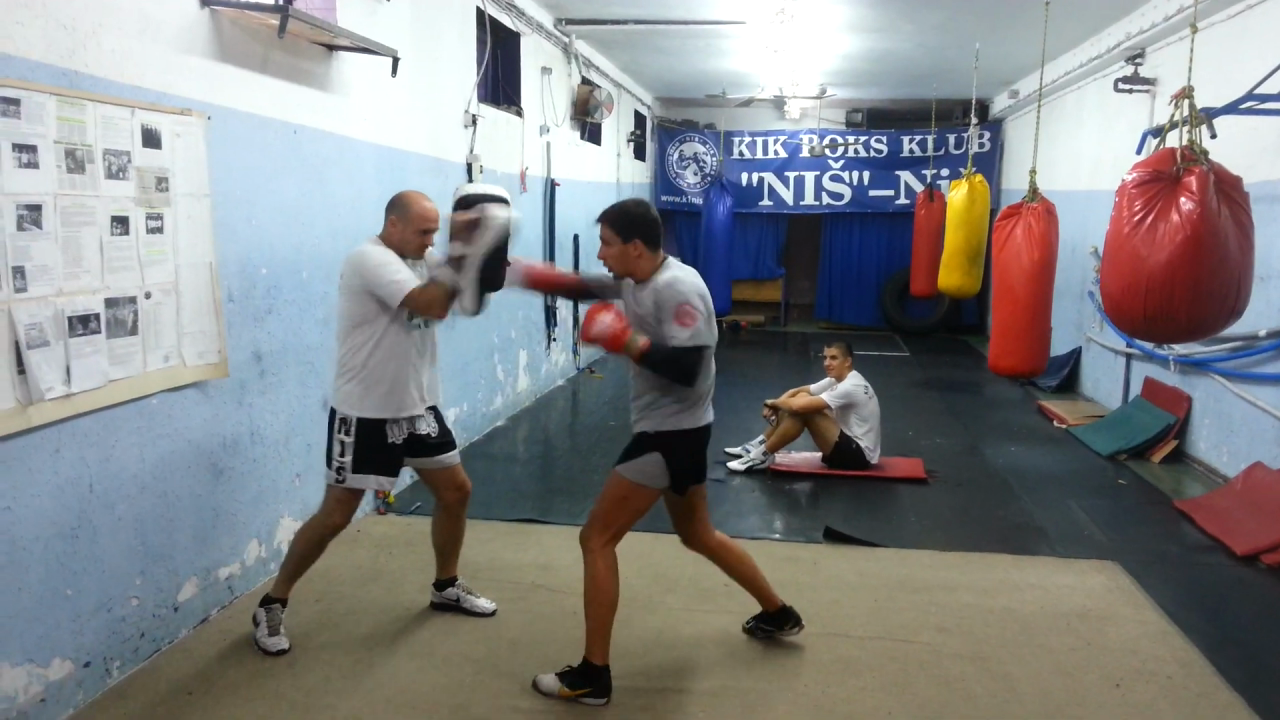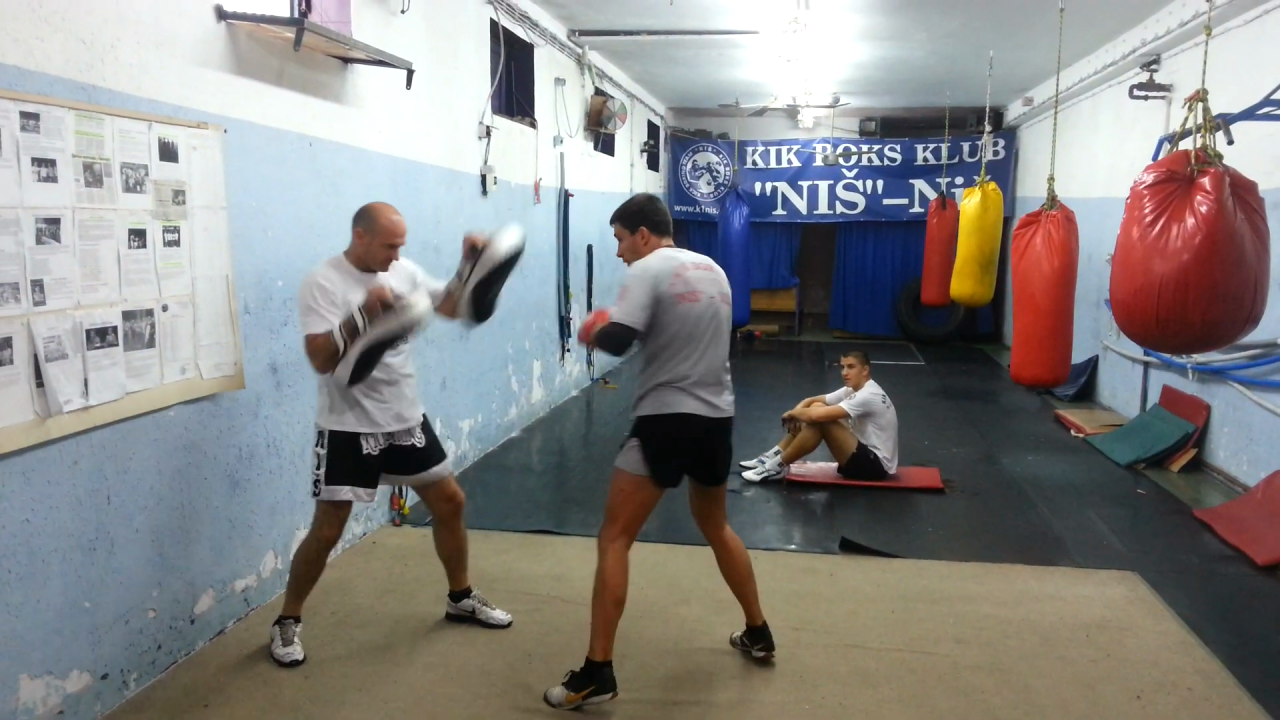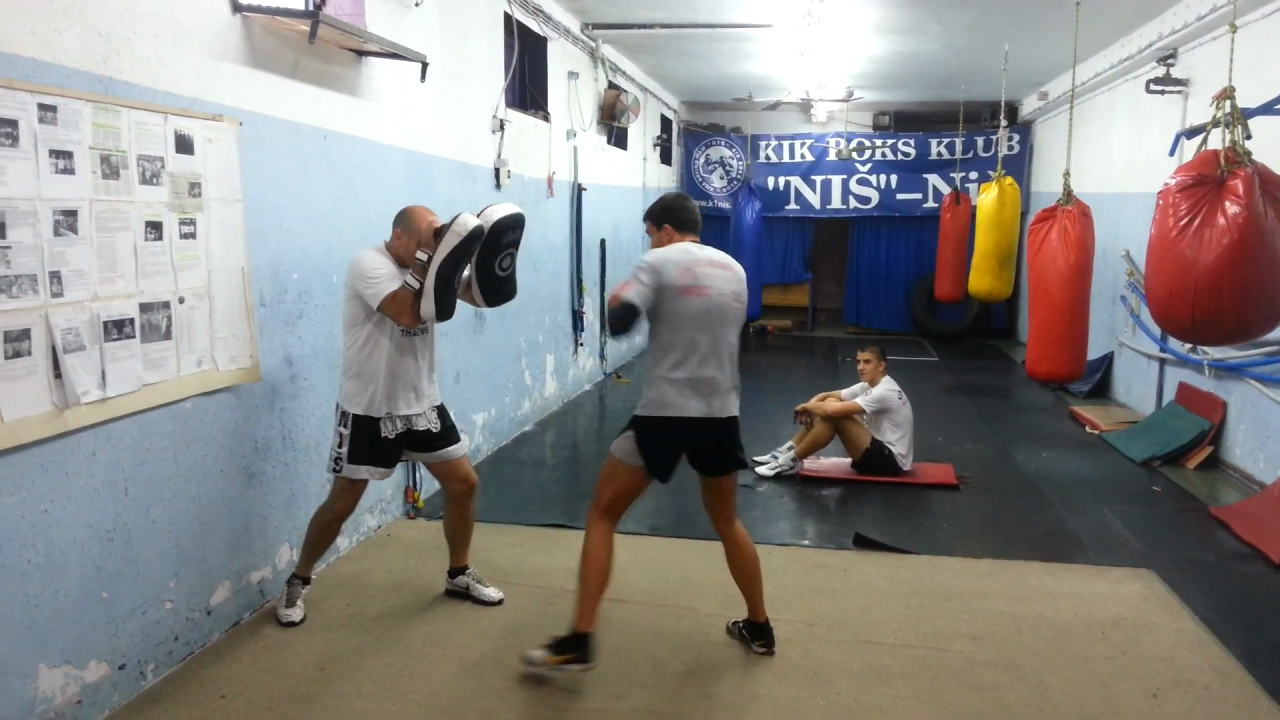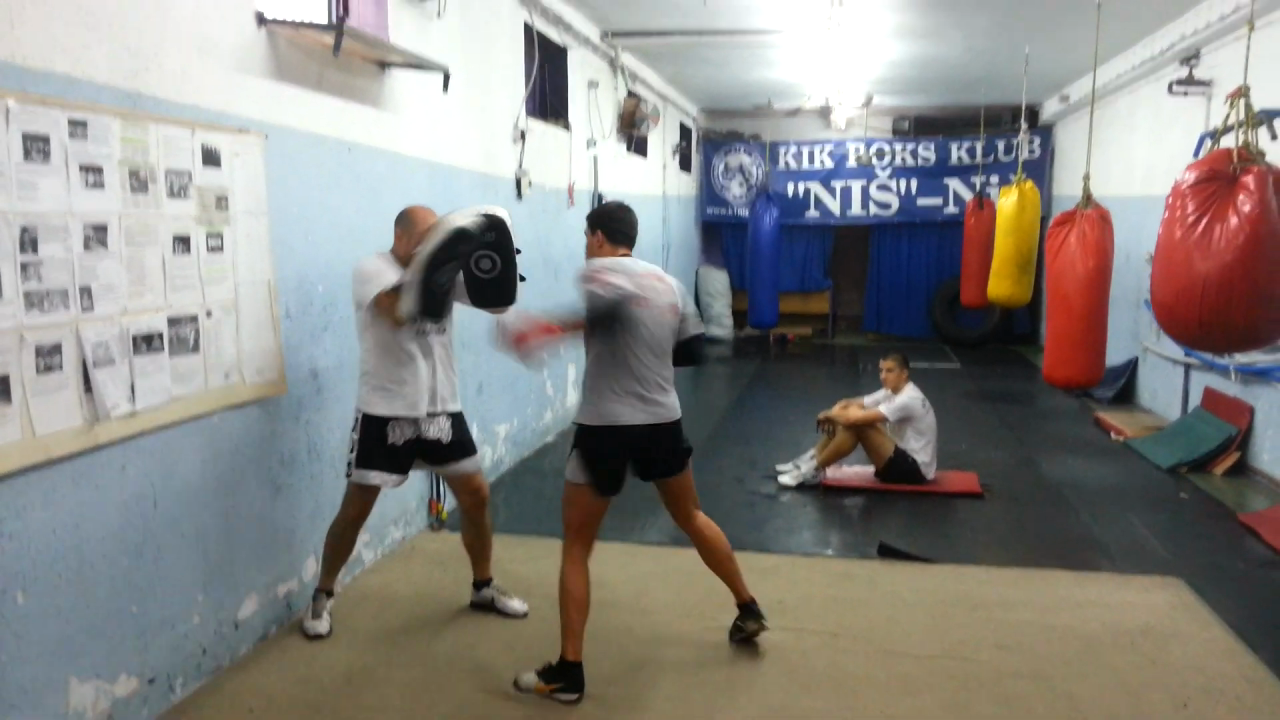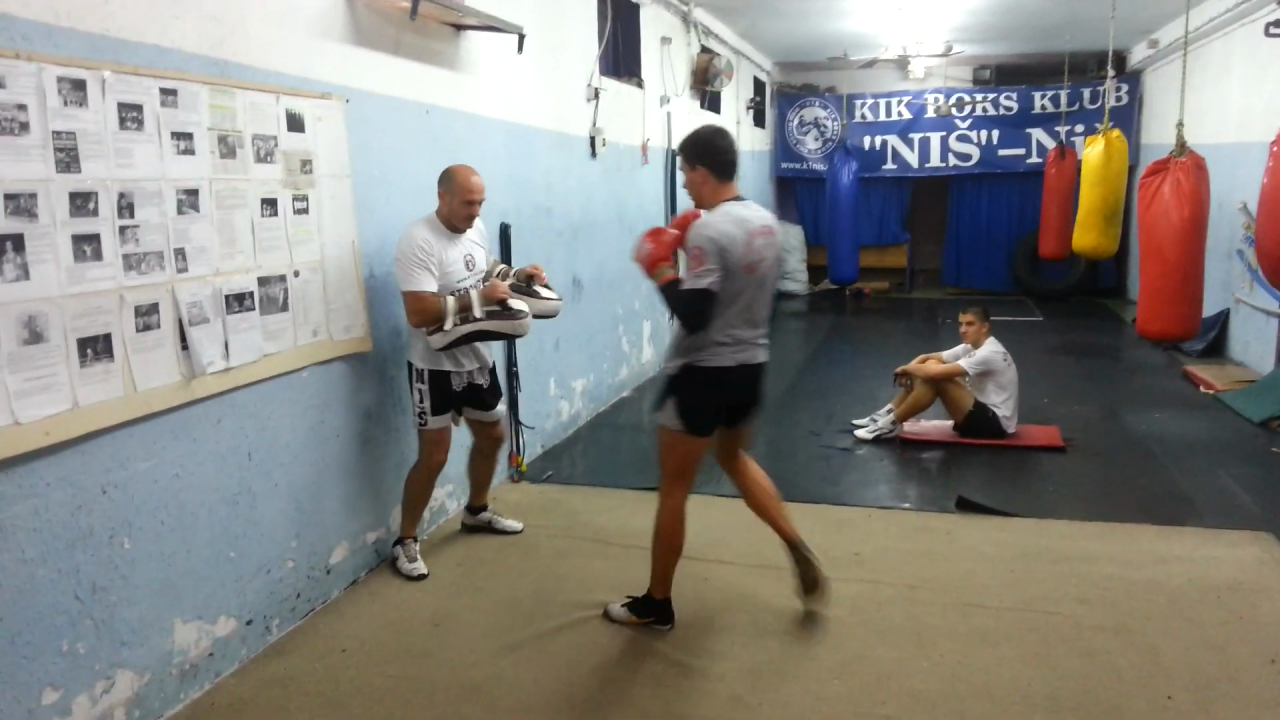
dt=1s
person 1, frame 1
left shoulder: (675, 289)
right shoulder: (639, 279)
left elbow: (686, 368)
right elbow: (599, 293)
left wrist: (630, 344)
right wrist: (555, 280)
left hip: (670, 432)
right hip: (685, 429)
left knee: (596, 540)
right knee: (697, 533)
left ankle: (593, 674)
right ankle: (778, 612)
person 1, frame 2
left shoulder: (646, 271)
right shoulder: (712, 270)
left elbow: (620, 339)
left wrist: (596, 333)
left hip: (665, 420)
right hip: (716, 419)
left knee: (614, 539)
right knee: (716, 528)
left ankle: (596, 671)
right ankle: (758, 633)
person 1, frame 3
left shoulder: (658, 263)
right shoulder: (735, 269)
left elbow: (619, 321)
left wrist: (618, 300)
left hip: (664, 416)
right hip: (721, 415)
left knee: (600, 518)
right knee: (726, 521)
left ankle: (578, 640)
right ankle: (758, 628)
person 1, frame 4
left shoulder: (604, 271)
right shoulder: (669, 285)
left elbow: (613, 314)
right elbow: (687, 349)
left wrist: (561, 328)
left hip: (608, 430)
right hip: (663, 424)
left knee: (576, 549)
right knee: (691, 519)
left ankle: (566, 672)
right ankle: (749, 609)
person 1, frame 5
left shoulder: (710, 231)
right shoulder: (766, 221)
left elbow: (694, 315)
left wrist: (660, 271)
left hip: (702, 377)
right hip: (749, 367)
left knee: (673, 491)
right knee: (734, 458)
left ankle: (656, 603)
right ankle: (798, 551)
person 2, frame 1
left shoulder: (417, 261)
right shoulder: (368, 258)
left elbow: (473, 289)
right elbow: (433, 306)
left wrist: (479, 245)
right wrist: (462, 247)
left hip: (416, 404)
right hip: (365, 412)
left knee: (456, 491)
right knee: (335, 516)
left ankle: (446, 586)
right ankle: (272, 604)
person 2, frame 2
left shoulder: (403, 272)
right shoulder: (322, 284)
left elbow: (451, 306)
right elbow: (320, 355)
left wrist: (473, 262)
right wrist: (363, 312)
left hip: (405, 418)
right hip: (348, 427)
left knee: (450, 502)
right knee: (326, 531)
left ankle: (462, 599)
right ankle: (287, 622)
person 2, frame 3
left shoulder: (434, 264)
right shoulder: (368, 265)
right elbow: (407, 315)
right wrist: (425, 255)
left hip: (422, 403)
right hip: (368, 409)
left knee: (463, 483)
right knee: (340, 503)
left ankle: (459, 575)
right ankle: (298, 581)
person 2, frame 4
right shoulder: (371, 270)
right elbow: (395, 313)
left hip: (440, 409)
right hip: (384, 413)
left knee: (475, 496)
right knee: (355, 512)
left ankle: (484, 587)
right ankle: (322, 596)
person 2, frame 5
left shoulder: (477, 230)
right shoulder: (418, 241)
left elbow: (490, 274)
right elbow: (419, 314)
left wrist: (519, 275)
right wrist: (478, 298)
left hip: (477, 360)
right hip: (436, 366)
left knee: (490, 436)
right knee: (433, 457)
left ankle: (476, 512)
right ankle: (406, 542)
